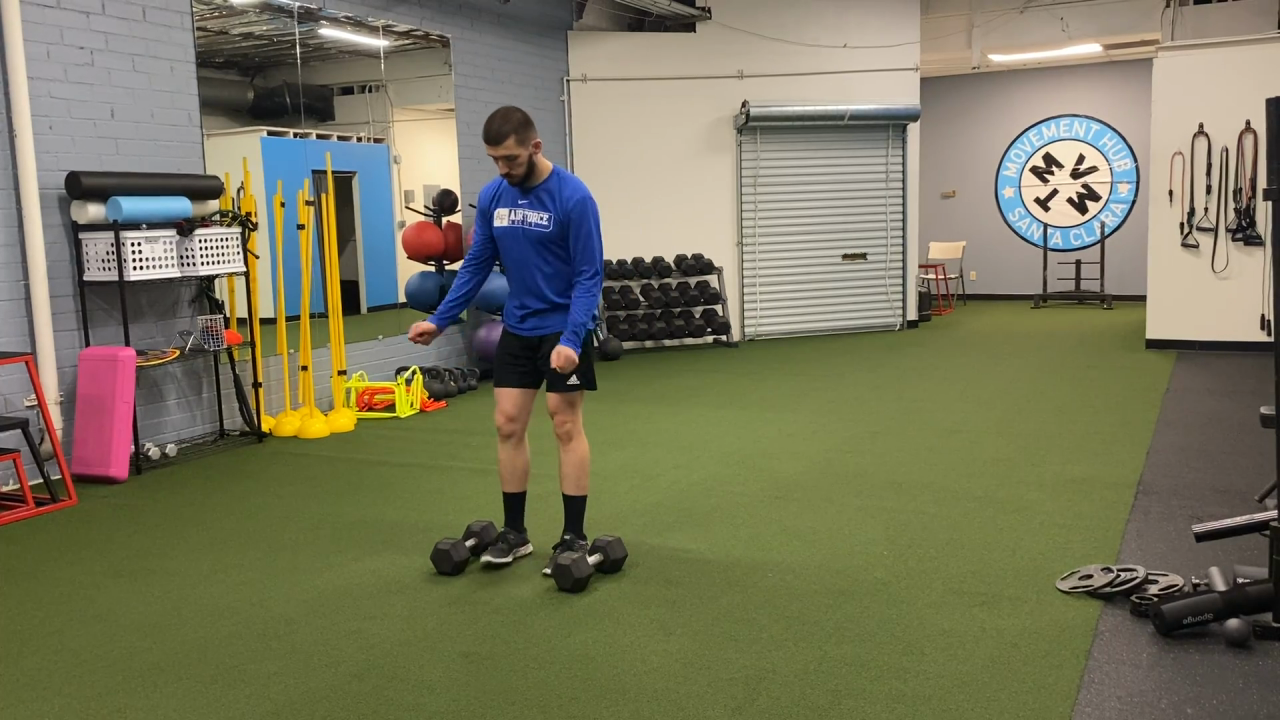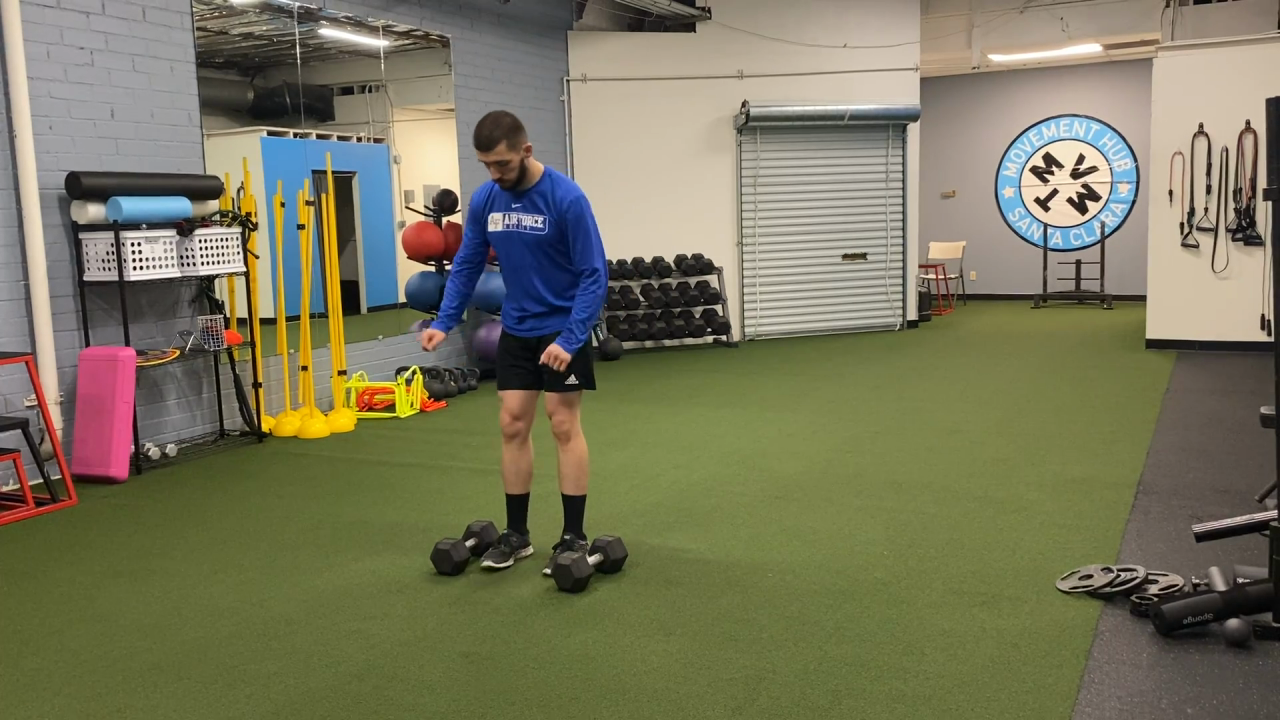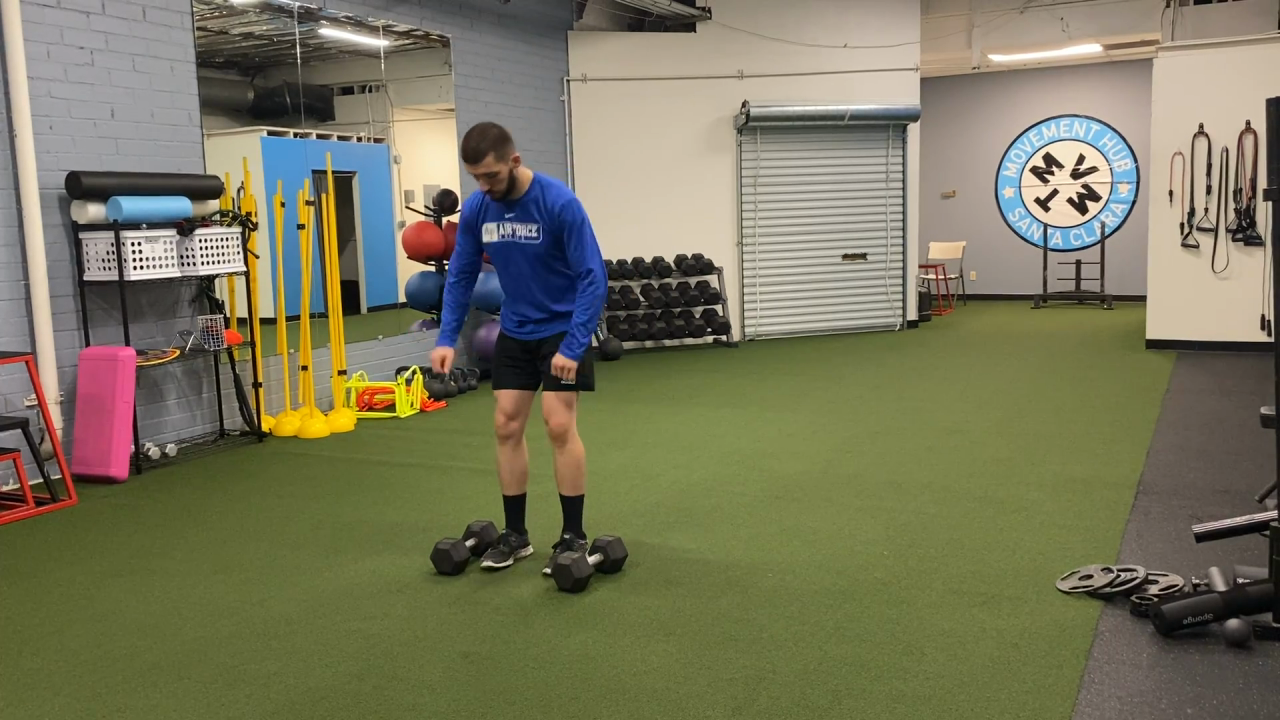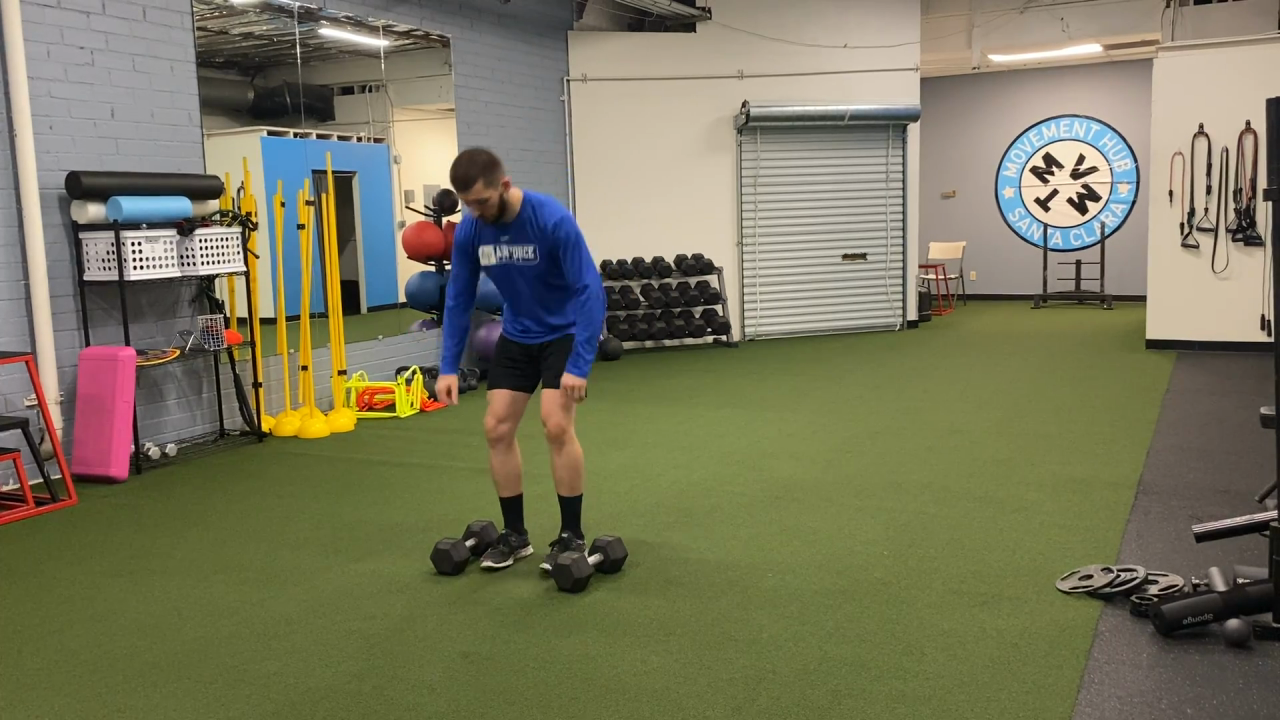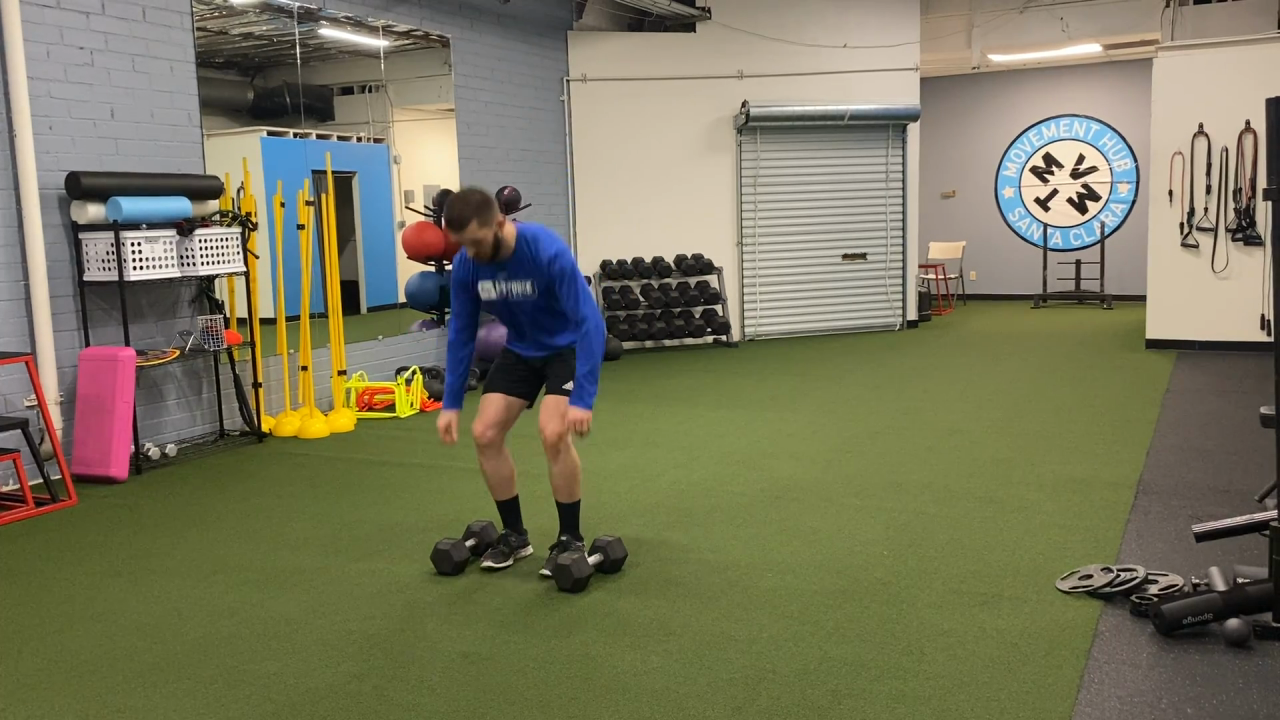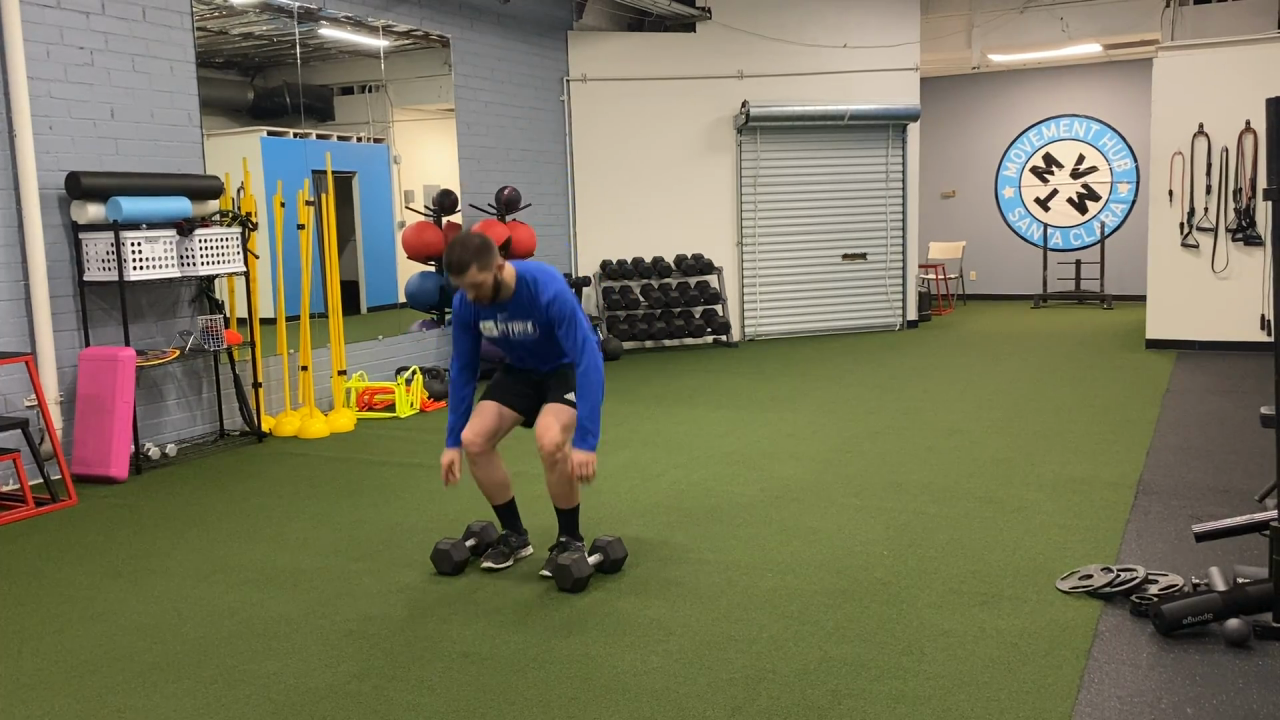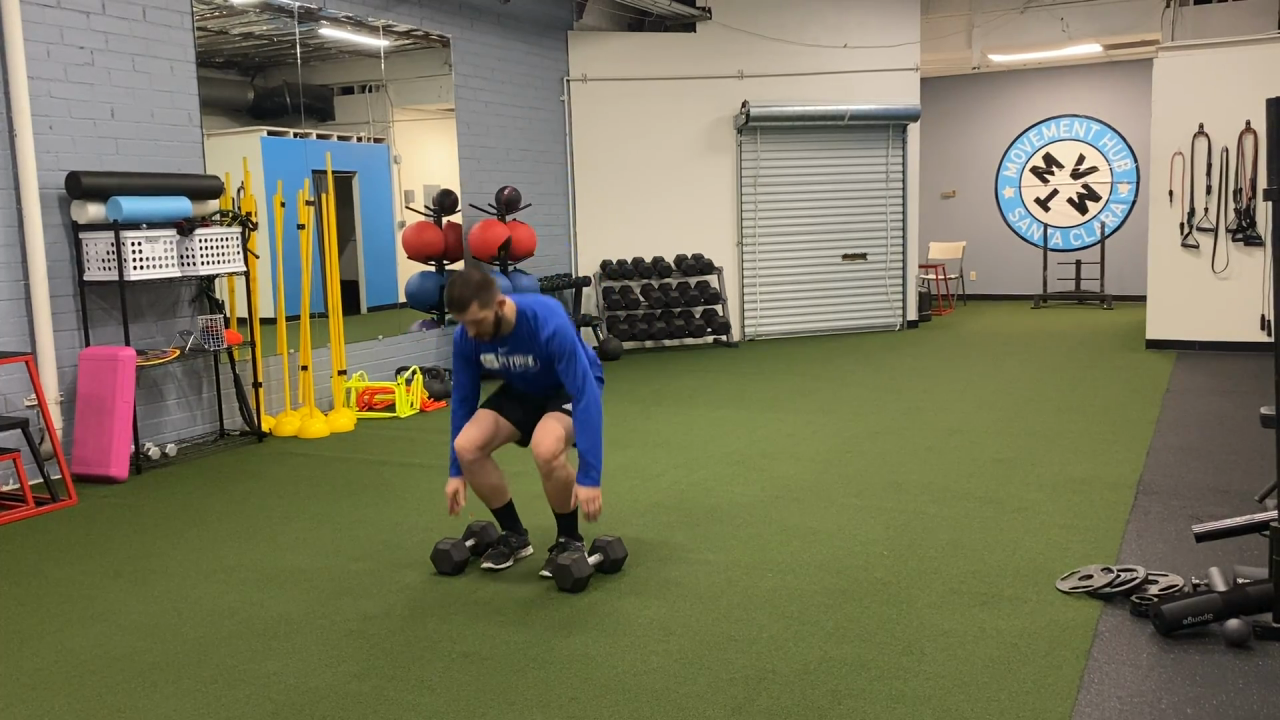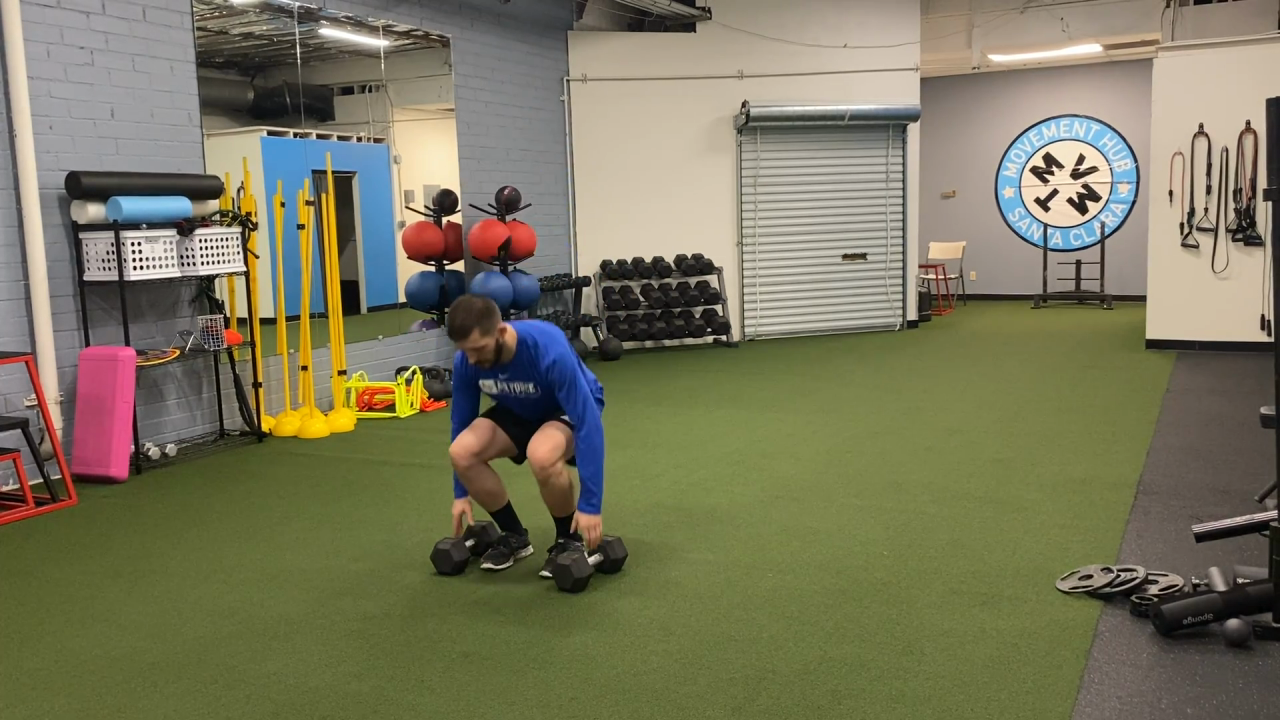
dt=0.1s
person 1, frame 1
left shoulder: (573, 197)
right shoulder: (494, 196)
left elbow: (591, 275)
right elbow: (475, 264)
left wrist: (573, 339)
right wrist: (440, 318)
left hip: (563, 330)
right hip: (516, 328)
left knee: (567, 428)
right knee: (508, 427)
left ankle: (574, 537)
right ankle: (515, 531)
person 1, frame 2
left shoulder: (566, 198)
right shoulder: (484, 200)
left elbow: (593, 274)
right elbow: (466, 264)
left wrist: (569, 337)
right wrist: (443, 323)
left hip: (562, 330)
right hip: (516, 329)
left knee: (564, 428)
right knee: (513, 428)
left ankle: (574, 536)
right ankle: (517, 533)
person 1, frame 3
left shoulder: (560, 203)
right shoulder: (474, 209)
left elbow: (592, 276)
right elbow: (460, 276)
left wrist: (574, 346)
right wrist: (447, 338)
left hip: (562, 330)
right hip: (515, 333)
left knee: (559, 426)
right knee: (507, 427)
left ankle: (573, 536)
right ankle: (515, 533)
person 1, frame 4
left shoulder: (553, 220)
right shoulder: (468, 230)
left elbow: (589, 291)
right elbow: (459, 299)
left wrist: (580, 365)
right wrist: (449, 365)
left hip: (564, 333)
right hip: (516, 337)
left knee: (556, 427)
right knee: (497, 429)
left ankle: (572, 536)
right ankle: (515, 533)
person 1, frame 5
left shoulder: (549, 252)
right shoulder: (465, 264)
left elbow: (588, 321)
right elbow: (461, 333)
left wrist: (582, 398)
right wrist: (451, 402)
left hip: (566, 348)
right hip: (519, 351)
left knee: (553, 432)
right knee: (485, 434)
left ankle: (571, 538)
right ankle: (514, 534)
person 1, frame 6
left shoulder: (548, 291)
right shoulder: (466, 301)
left elbow: (588, 362)
right elbow: (463, 369)
left wrist: (585, 441)
right wrist: (453, 441)
left hip: (568, 366)
right hip: (520, 369)
left knee: (550, 441)
right knee: (475, 441)
left ankle: (570, 539)
right ankle: (514, 534)
person 1, frame 7
left shoulder: (549, 325)
right shoulder: (467, 335)
left elbow: (586, 399)
right elbow: (463, 399)
left wrist: (589, 477)
right wrist: (455, 471)
left hip: (570, 389)
right hip: (521, 390)
left knee: (546, 449)
right knee: (468, 448)
left ankle: (570, 538)
right ankle: (513, 534)
person 1, frame 8
left shoulder: (549, 352)
right shoulder: (466, 361)
left elbow: (588, 425)
right elbow: (463, 421)
left wrist: (589, 506)
right wrist: (461, 492)
left hip: (571, 407)
right hip: (520, 411)
left knee: (542, 456)
right knee: (462, 453)
left ankle: (569, 540)
right ankle: (514, 535)
